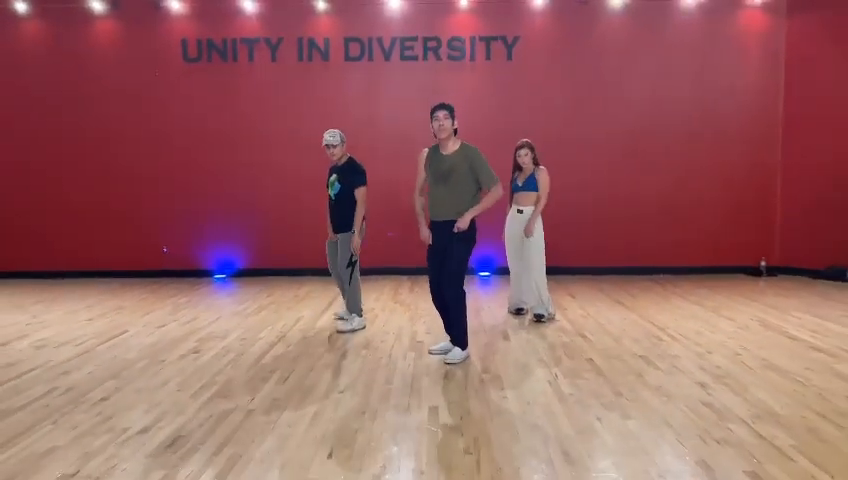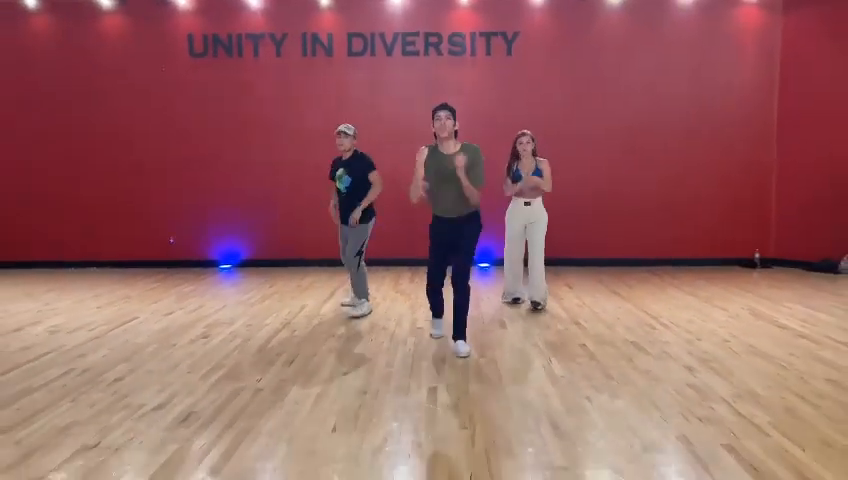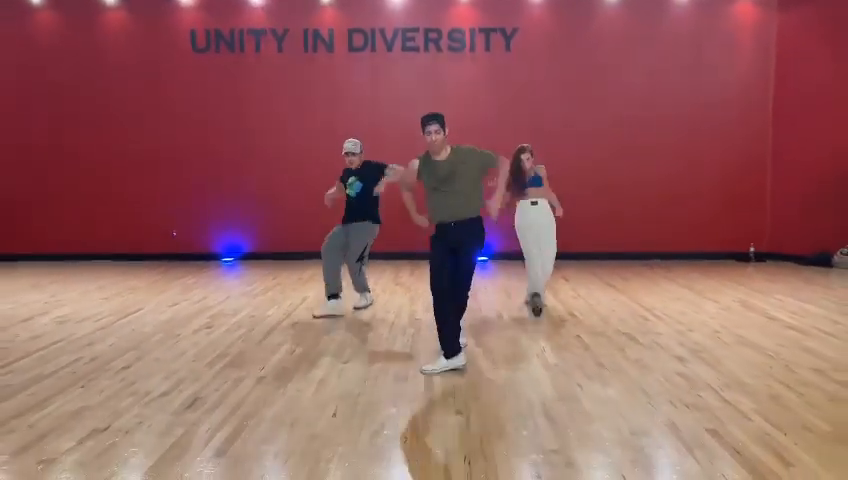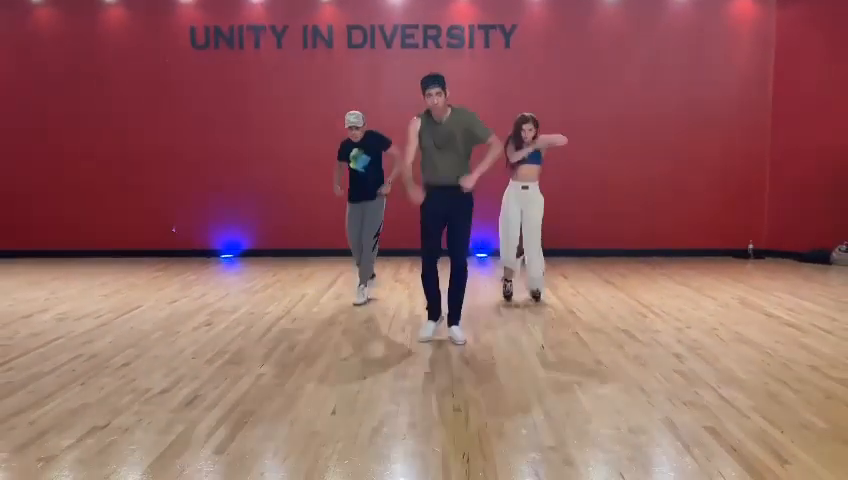
dt=0.4s
person 1, frame 1
left shoulder: (471, 155)
right shoulder: (427, 155)
left elbow: (496, 190)
right elbow: (419, 193)
left wrist: (470, 215)
right wrist: (422, 224)
left hip: (461, 230)
right hip: (436, 229)
left knee: (452, 286)
right knee: (437, 288)
left ankle: (461, 345)
right ankle: (453, 338)
person 1, frame 2
left shoulder: (472, 153)
right shoulder: (425, 154)
left elbow: (475, 199)
right elbow: (415, 191)
left wrist: (461, 173)
right wrist: (418, 189)
left hip: (467, 223)
right hip: (440, 223)
left knee: (459, 279)
right knee: (434, 280)
left ankle: (460, 337)
right ankle: (437, 315)
person 1, frame 3
left shoulder: (466, 155)
right shoulder: (417, 165)
left elbow: (502, 161)
right elbow: (404, 188)
left wrist: (498, 196)
right wrist: (416, 215)
left hip: (470, 228)
right hip: (442, 231)
left knee: (461, 281)
right knee: (440, 287)
left ankle: (454, 328)
right ankle: (452, 351)
person 1, frame 4
left shoulder: (466, 118)
right shoulder: (418, 123)
left elbow: (495, 146)
right elbow: (407, 162)
left wrist: (474, 174)
right wrist: (410, 185)
left hip: (461, 195)
right hip: (432, 195)
left knee: (459, 260)
right knee: (428, 257)
left ankle: (454, 322)
right ankle: (433, 317)
person 2, frame 1
left shoulder: (355, 169)
right shoulder: (333, 170)
left elbow: (361, 202)
left wrist: (356, 232)
right wrist: (329, 226)
left hip: (350, 230)
right hip: (336, 229)
left knee: (348, 270)
right knee: (335, 268)
left ankle: (357, 317)
right ankle: (352, 308)
person 2, frame 2
left shoulder: (363, 161)
right shoulder: (336, 163)
left elbow: (377, 184)
left wrist: (360, 208)
right wrist: (333, 207)
left hip: (361, 219)
right hip: (345, 218)
left knee: (354, 258)
right knee: (347, 257)
left ankle: (363, 301)
right ankle: (360, 296)
person 2, frame 3
left shoulder: (373, 168)
right shoulder: (346, 173)
left elbow: (399, 171)
right elbow: (338, 188)
left wrist: (383, 181)
right wrist: (331, 193)
left hip: (366, 223)
right hip: (347, 224)
left knee: (354, 260)
right knee: (328, 252)
left ankle: (365, 295)
right ankle: (334, 301)
person 2, frame 4
left shoulder: (376, 139)
right shoulder: (345, 146)
left elbow: (397, 157)
right elbow: (340, 166)
left wrist: (389, 183)
right wrist: (337, 184)
left hip: (375, 198)
right hip: (354, 199)
left knee: (369, 240)
right knee: (354, 240)
left ankle: (364, 286)
right ankle: (368, 277)
person 3, frame 1
left shoulder: (541, 172)
right shoulder: (515, 175)
left elbow: (543, 198)
left wrist: (532, 221)
right wrist: (506, 226)
left hip: (532, 219)
right hip: (513, 219)
left knee: (535, 264)
right knee: (516, 263)
left ankle: (540, 308)
right ankle: (519, 303)
person 3, frame 2
left shoulder: (542, 163)
right shoulder: (512, 166)
left elbow: (548, 186)
right elbow: (507, 191)
left wrist: (535, 180)
right wrist: (523, 182)
left hip: (537, 211)
right hip: (516, 211)
left knee: (537, 253)
right knee: (513, 253)
left ankle: (538, 297)
right ankle: (514, 294)
person 3, frame 3
left shoulder: (540, 171)
right shoulder: (514, 177)
left elbow: (548, 191)
right elbow: (507, 196)
left wrist: (557, 207)
left hip: (544, 214)
right hip: (524, 215)
left knee: (547, 255)
right knee: (533, 255)
left ankle: (536, 293)
right ankle: (534, 293)
person 3, frame 4
left shoulder: (540, 142)
right shoulder: (512, 144)
left elbow: (563, 140)
right elbow: (512, 157)
left wrist: (542, 141)
right wrist: (530, 147)
left hip: (533, 196)
right hip: (513, 194)
left knee: (532, 239)
right knee: (509, 235)
left ankle: (534, 284)
right ankle: (508, 277)
